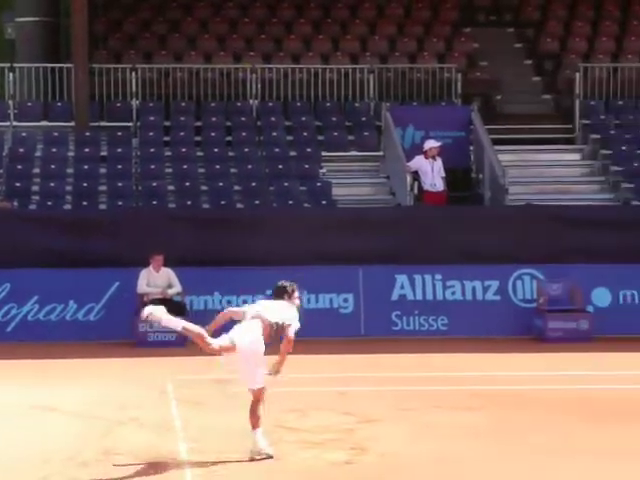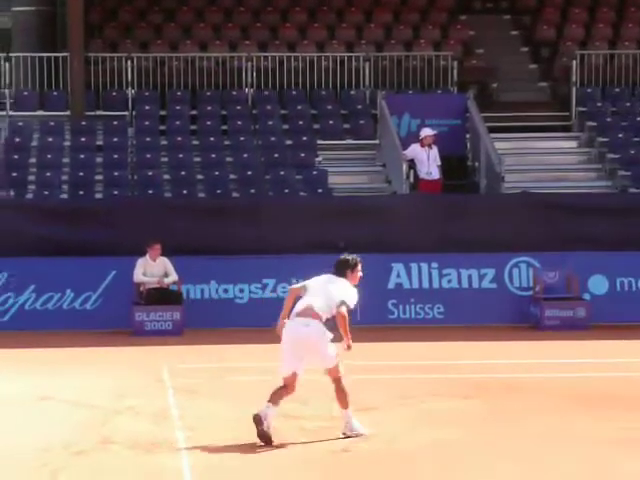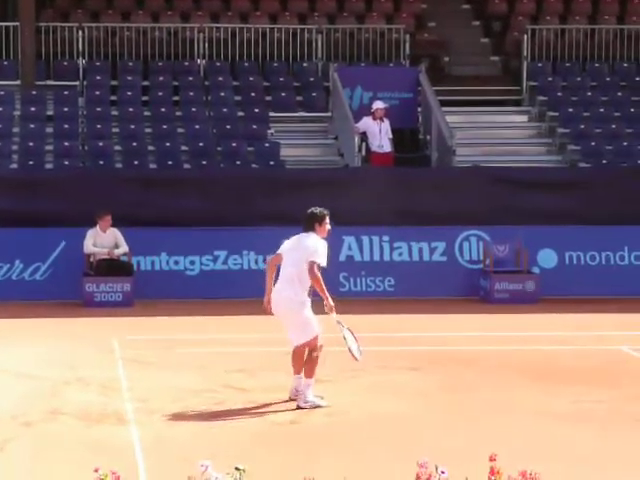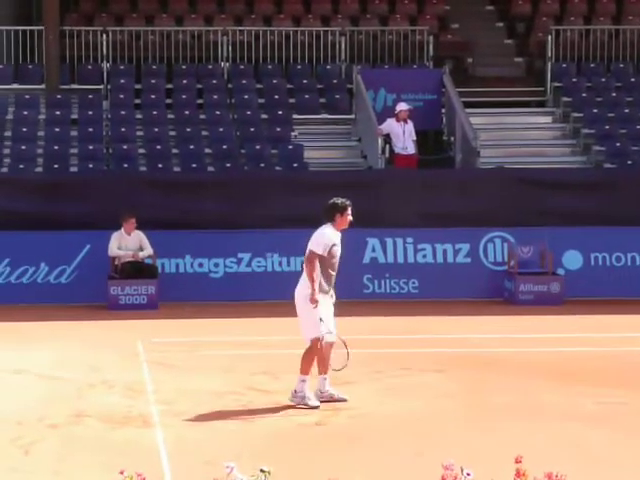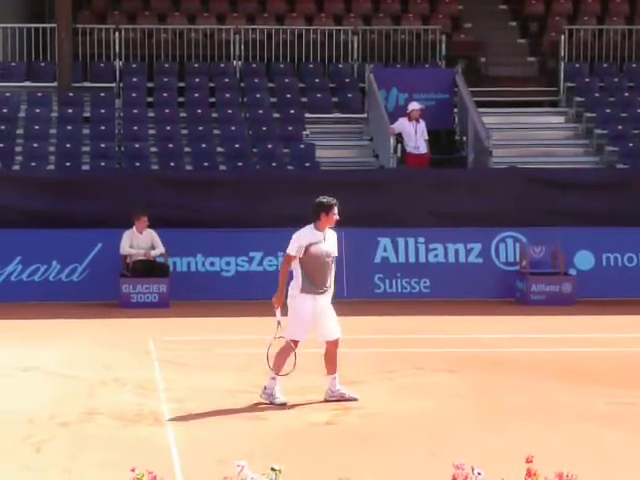
dt=0.4s
person 1, frame 1
left shoulder: (259, 305)
right shoulder: (291, 312)
left elbow: (229, 312)
right elbow: (289, 337)
left wrist: (208, 330)
right wrist: (279, 364)
left knee: (259, 395)
right knee: (213, 347)
left ankle: (259, 445)
right ankle: (164, 317)
person 1, frame 2
left shoulder: (322, 279)
right shoulder: (349, 290)
left elbow: (293, 291)
right elbow: (341, 315)
left wrist: (283, 319)
right wrist: (348, 340)
left hip: (293, 329)
right hip: (312, 331)
left knee: (288, 384)
right knee: (337, 376)
left ankle: (265, 415)
right ankle: (350, 424)
person 1, frame 3
left shoulder: (294, 240)
right shoulder: (318, 243)
left elbow: (271, 264)
right elbow: (313, 272)
left wrist: (269, 293)
right wrist: (327, 298)
left hip: (279, 298)
right hip: (295, 300)
left knee: (302, 344)
right knee: (314, 345)
left ankle: (298, 389)
right ankle: (305, 396)
person 1, frame 4
left shoulder: (334, 235)
right shoulder: (325, 234)
right elbow: (309, 261)
right wrist: (314, 290)
left hip: (324, 296)
right hip: (312, 296)
left knee: (328, 342)
right knee: (317, 342)
left ankle: (323, 389)
right ankle: (300, 391)
person 1, frame 5
left shoulder: (332, 236)
right shoulder: (303, 236)
right elbow: (287, 263)
left wrist: (330, 286)
right wrist: (280, 292)
left hip: (322, 297)
right hip: (302, 297)
left knee: (333, 341)
right knee: (292, 343)
left ankle: (334, 389)
right ankle: (270, 388)
